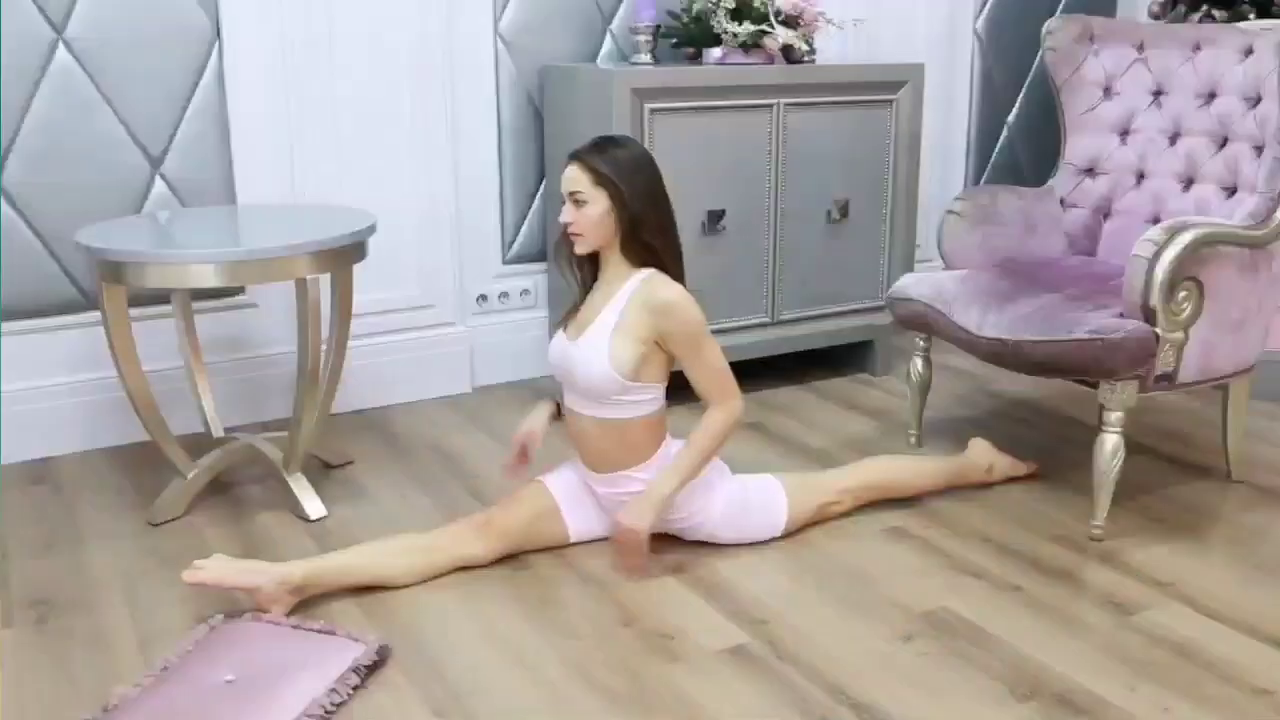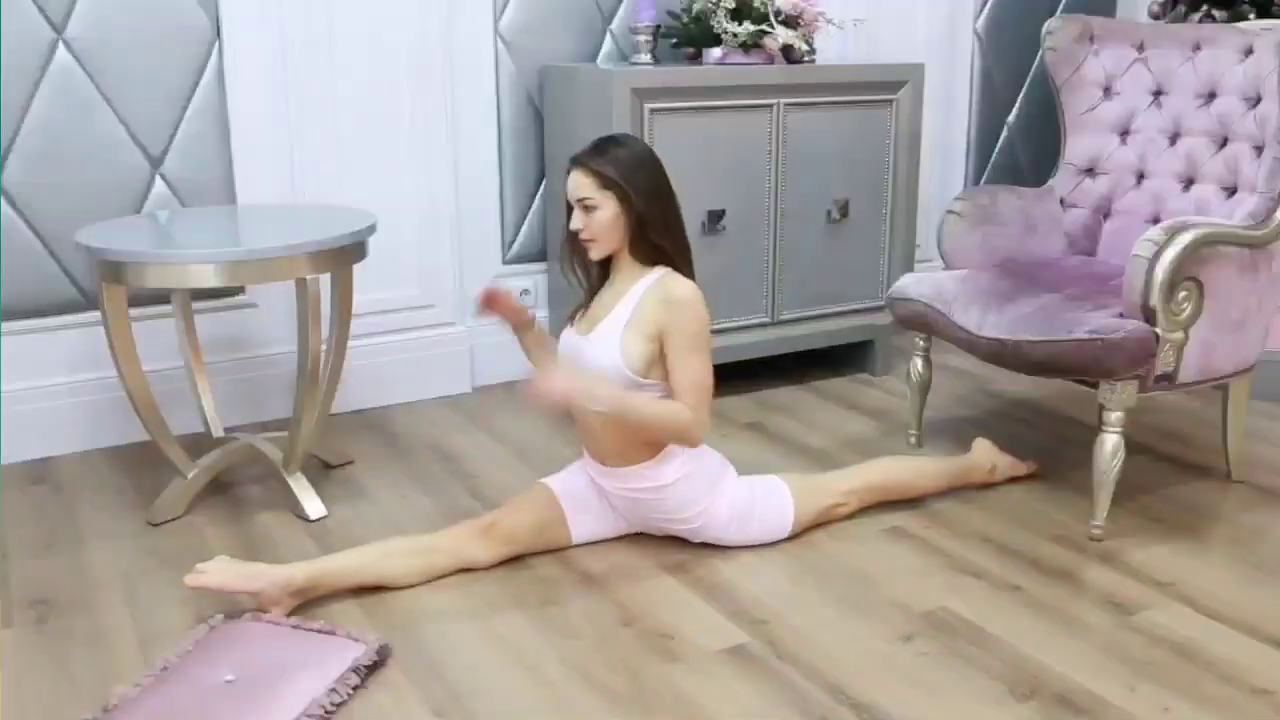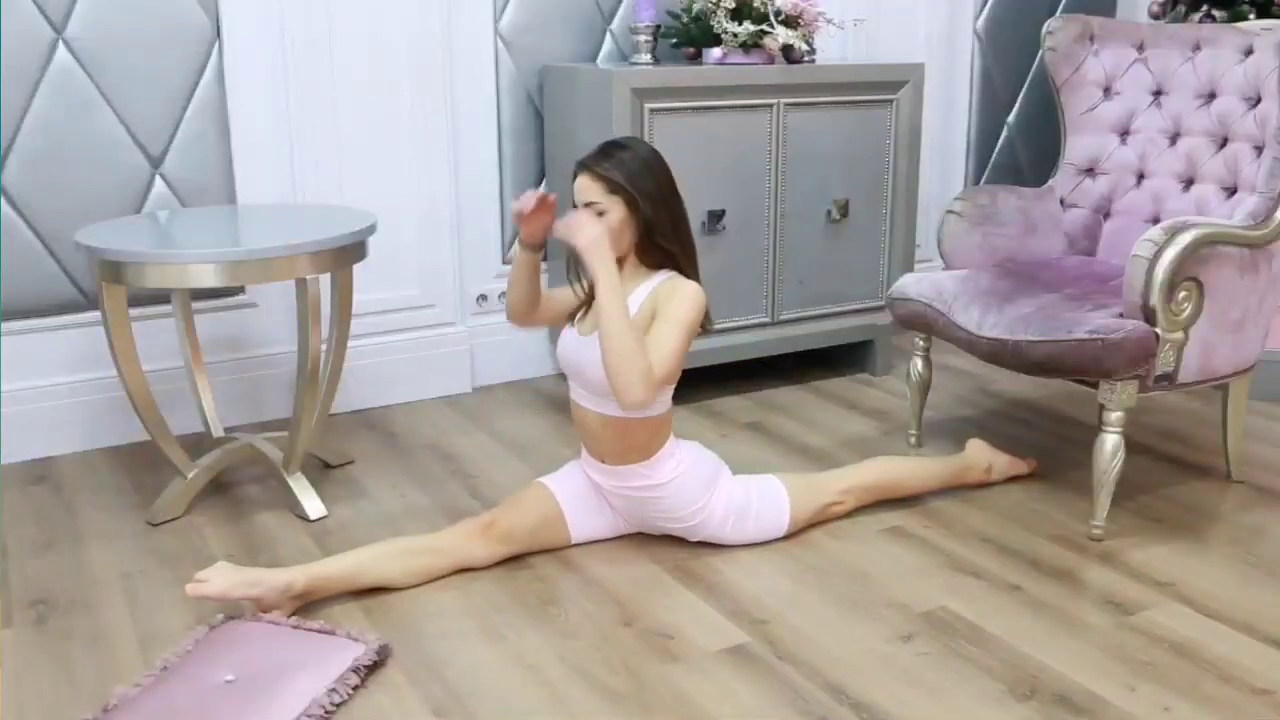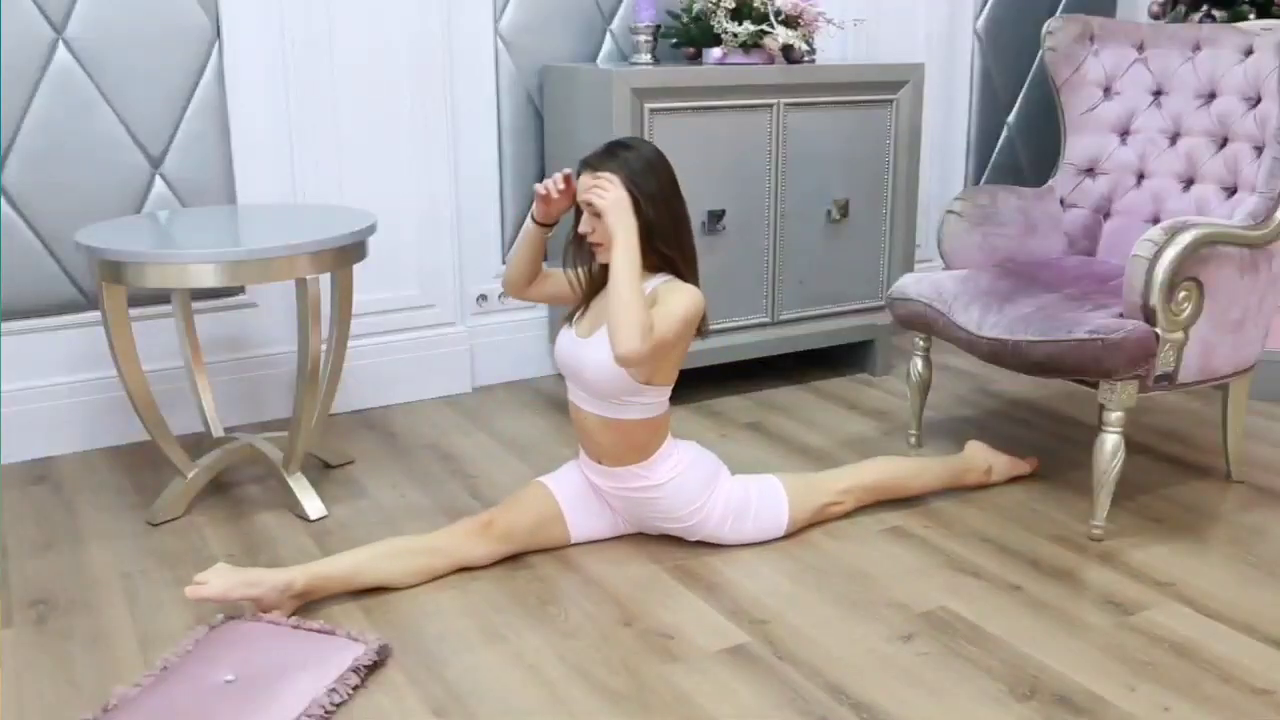
dt=0.2s
person 1, frame 1
left shoulder: (661, 299)
right shoulder: (598, 288)
left elbow: (728, 406)
left wrist: (657, 496)
right wrist: (550, 414)
left hip: (666, 486)
right hip: (600, 484)
right knee: (474, 535)
right ankle: (291, 580)
person 1, frame 2
left shoulder: (674, 295)
right shoulder: (605, 282)
left elbow: (691, 423)
right elbow: (560, 366)
left wrist: (589, 388)
right wrist: (522, 325)
left hip: (678, 490)
right hip: (604, 483)
right knee: (481, 538)
right ankle: (292, 583)
person 1, frame 3
left shoulder: (679, 296)
right shoulder: (604, 284)
left elbow: (633, 389)
right elbow: (522, 313)
left wrist: (600, 259)
right wrist: (528, 240)
left hip: (672, 486)
right hip: (601, 482)
right knee: (479, 538)
right ankle: (292, 584)
person 1, frame 4
left shoulder: (678, 299)
right shoulder: (596, 284)
left elbow: (632, 348)
right elbow: (516, 284)
left wrist: (626, 232)
right wrist: (541, 219)
left hip: (671, 487)
right hip: (599, 481)
right knee: (478, 536)
right ankle: (292, 584)
